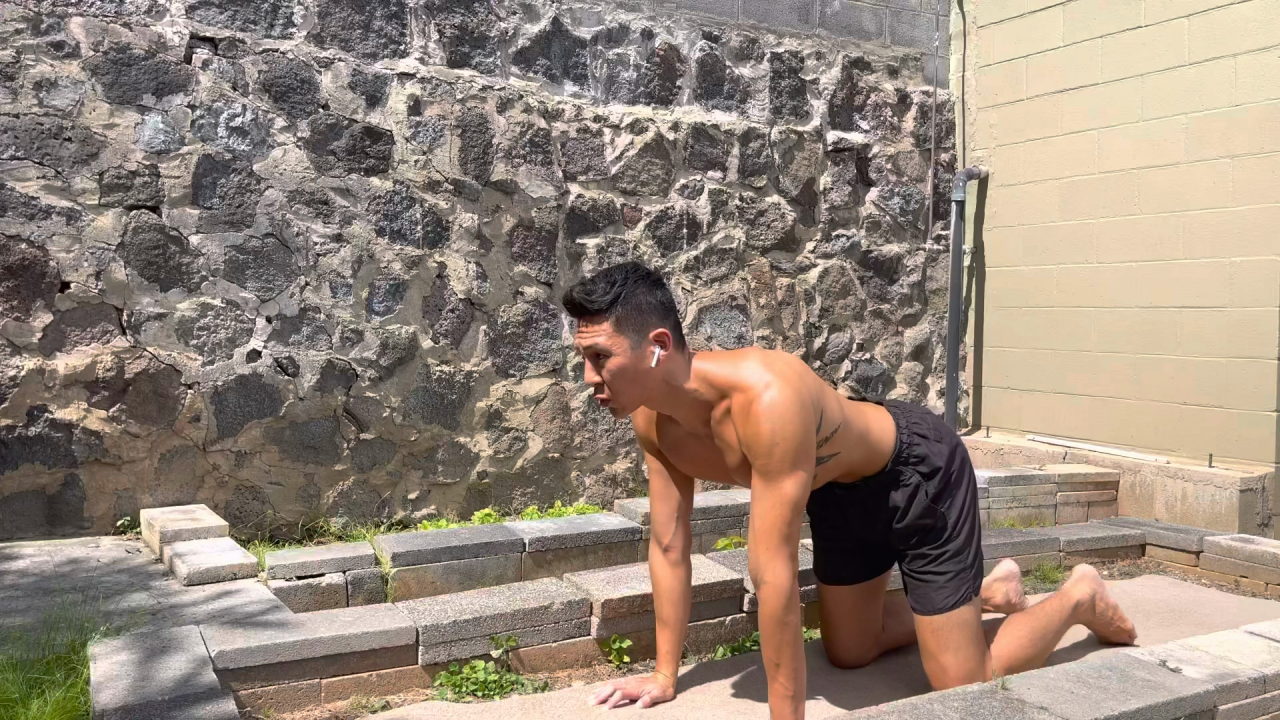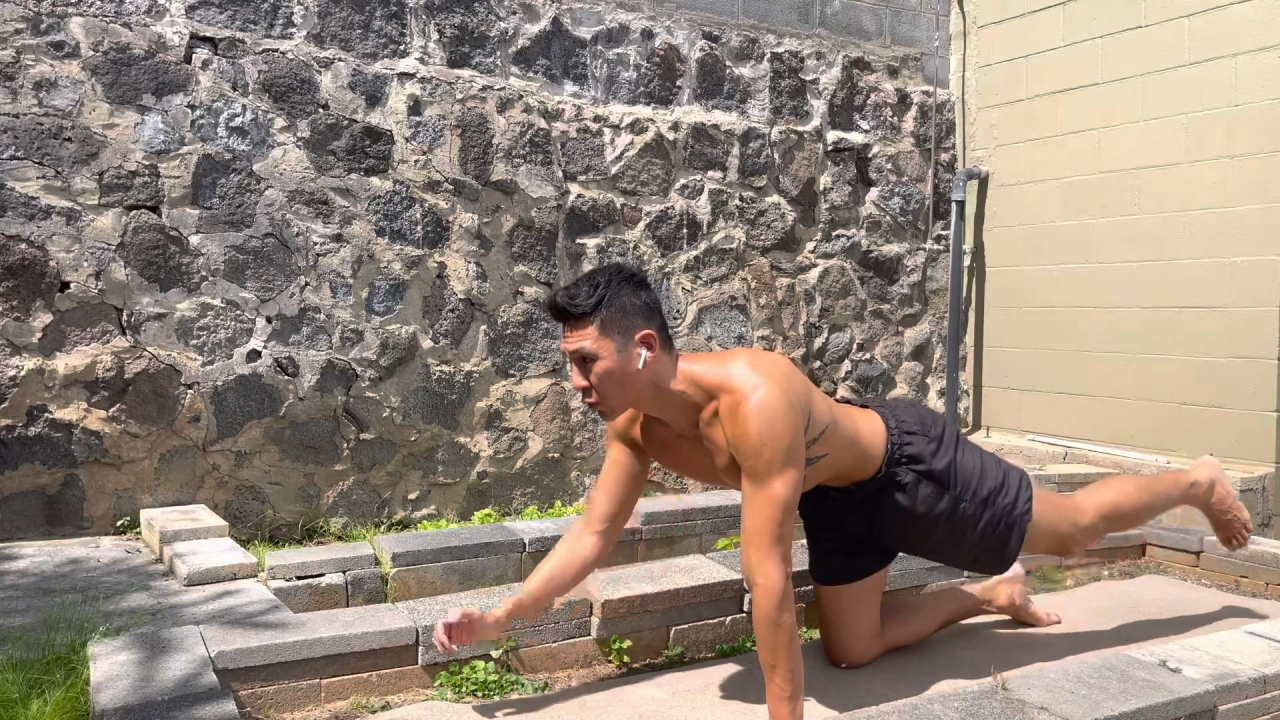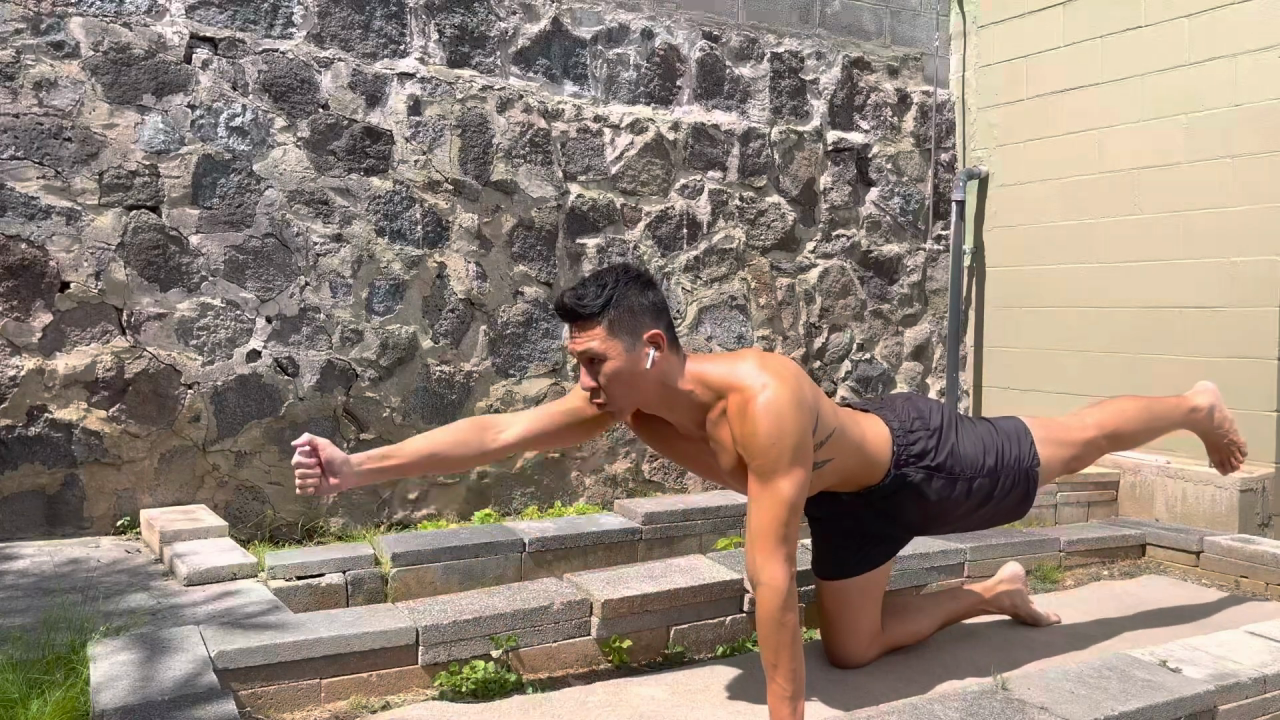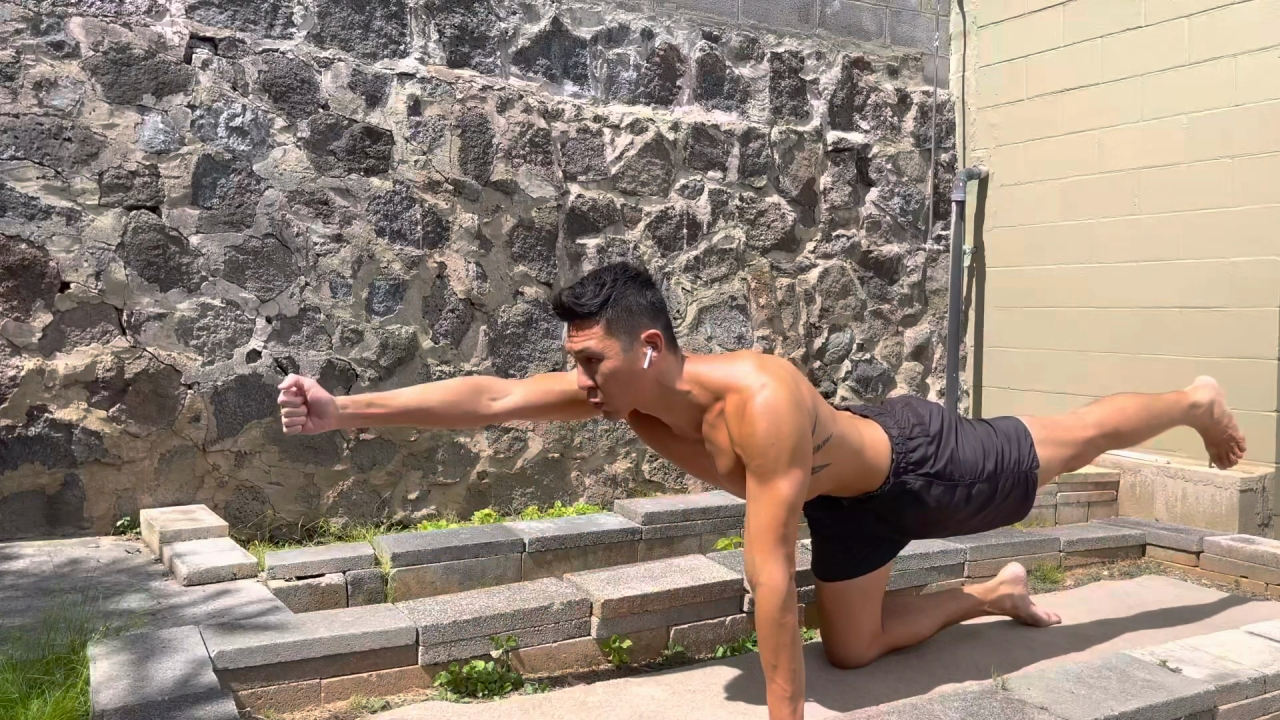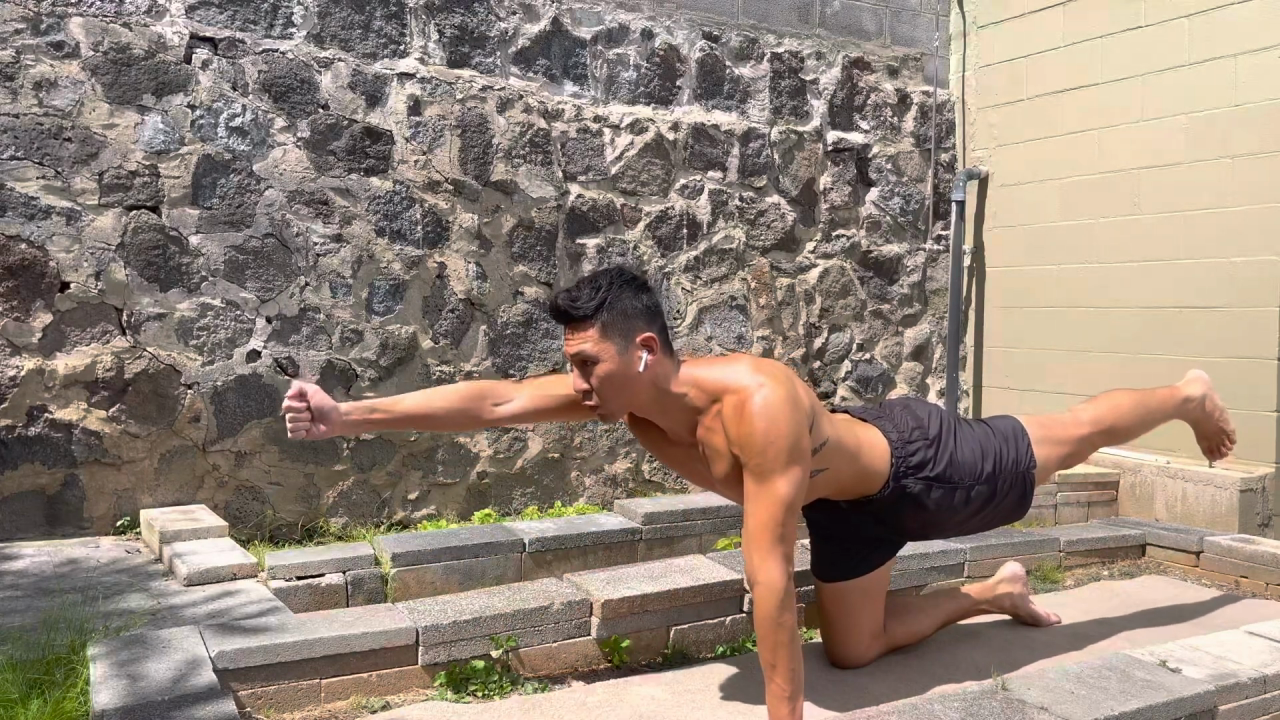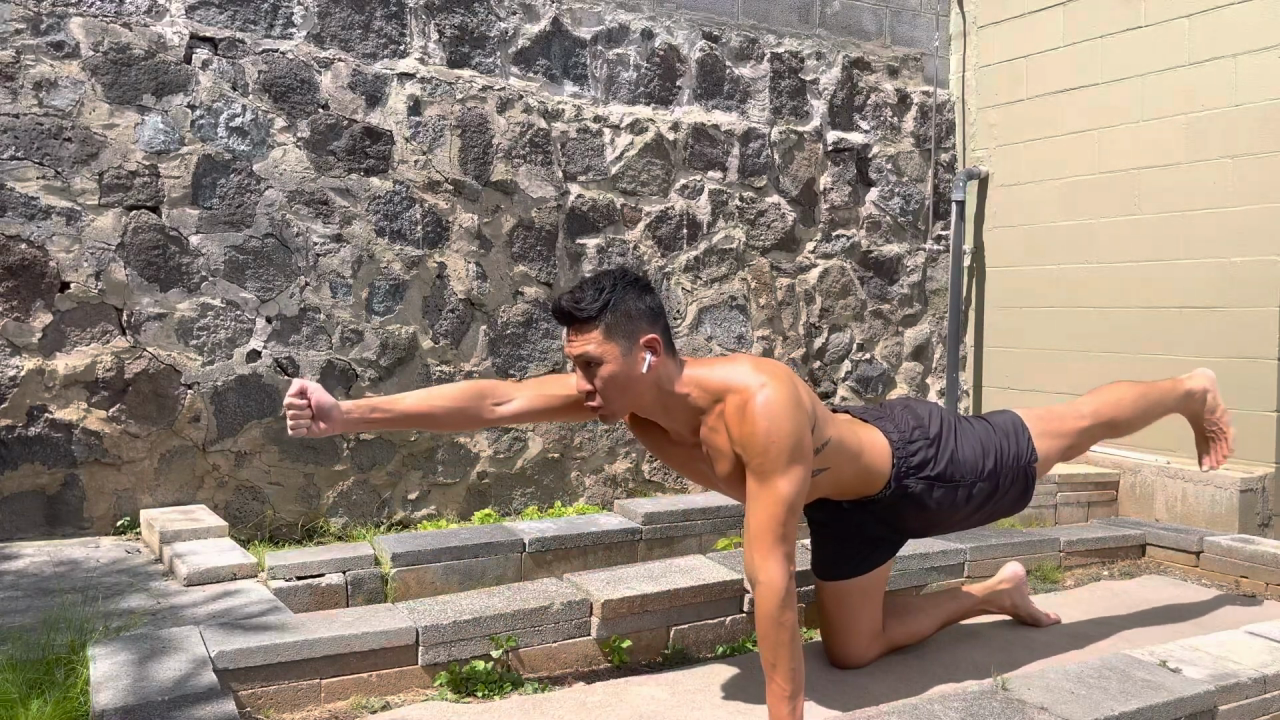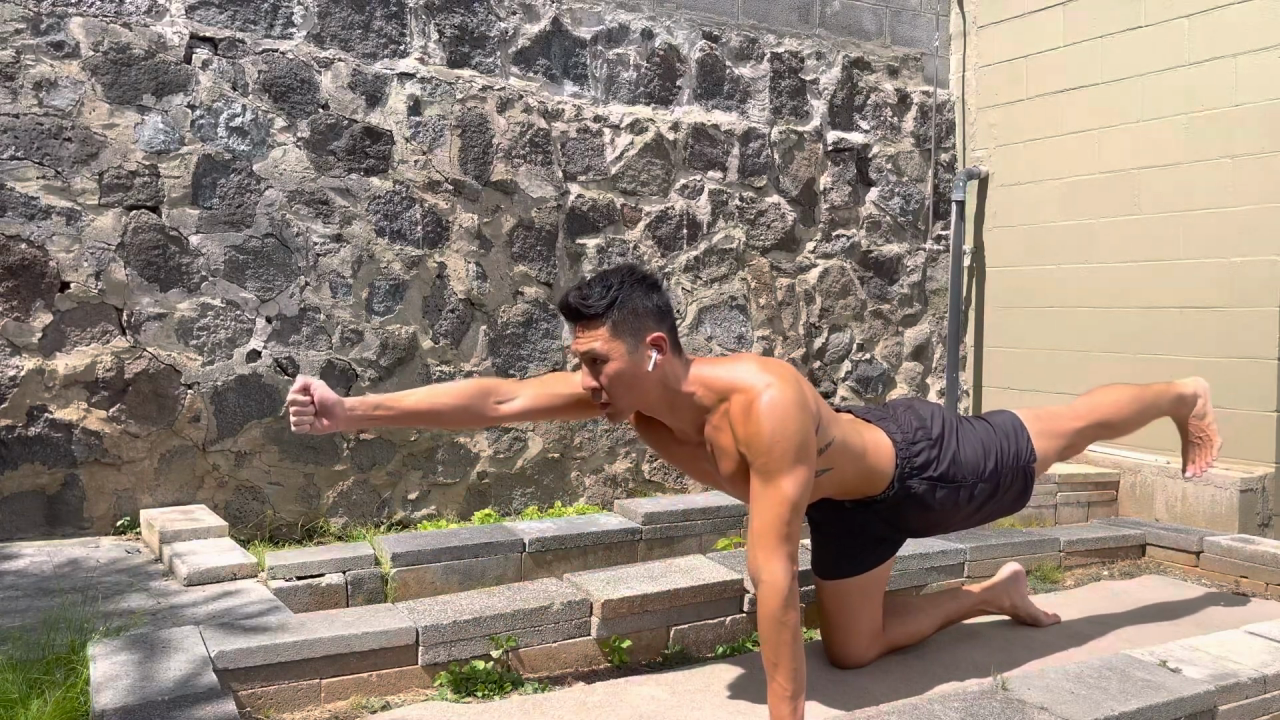
dt=0.7s
person 1, frame 1
left shoulder: (768, 399)
right shoulder: (652, 418)
left elbow: (773, 573)
right elbow: (668, 546)
left hip: (917, 468)
right hip: (841, 490)
right knee: (848, 654)
left ankle: (1077, 598)
right ankle: (991, 591)
person 1, frame 2
left shoulder: (754, 401)
right shoulder: (635, 422)
left elbow: (767, 577)
right elbow: (592, 535)
right wrist: (499, 618)
left hip: (912, 464)
right hip: (840, 489)
left knee: (1071, 528)
right knee: (852, 649)
left ankle: (1198, 481)
right ankle: (994, 593)
person 1, frame 3
left shoulder: (761, 399)
right shoulder: (624, 400)
left elbow: (771, 574)
right elbow: (499, 432)
right wrist: (360, 465)
left hip: (918, 461)
right hip: (847, 491)
left knee: (1071, 445)
left ankle: (1195, 407)
right ankle: (994, 593)
person 1, frame 4
left shoulder: (759, 399)
right shoulder: (620, 390)
left elbow: (769, 570)
right elbow: (489, 395)
right wrist: (343, 407)
left hip: (916, 462)
right hip: (846, 488)
left knee: (1067, 442)
left ankle: (1193, 401)
right ankle: (997, 594)
person 1, frame 5
left shoulder: (756, 402)
right shoulder: (618, 393)
left elbow: (768, 572)
right elbow: (493, 400)
right wrist: (348, 415)
left hip: (912, 465)
right hip: (846, 491)
left knee: (1065, 441)
left ankle: (1186, 396)
right ankle: (995, 593)
person 1, frame 6
left shoulder: (759, 402)
right shoulder: (620, 393)
left elbow: (769, 572)
right elbow: (494, 400)
right wrist: (346, 413)
left hip: (914, 463)
right hip: (846, 490)
left knee: (1066, 430)
left ankle: (1187, 390)
right ankle: (996, 592)
person 1, frame 7
left shoulder: (765, 402)
right shoulder: (623, 392)
left elbow: (772, 573)
right elbow: (498, 398)
right wrist: (351, 410)
left hip: (914, 464)
right hip: (850, 490)
left knee: (1062, 433)
left ankle: (1181, 397)
right ankle: (993, 595)
